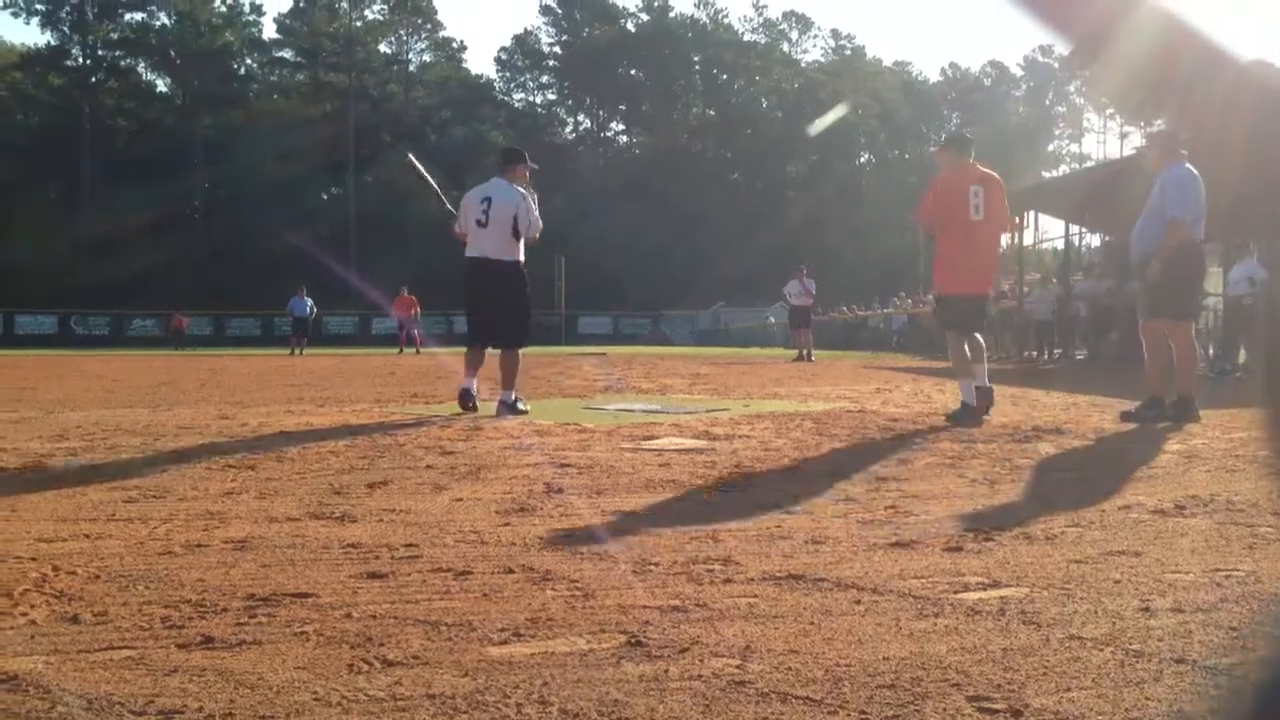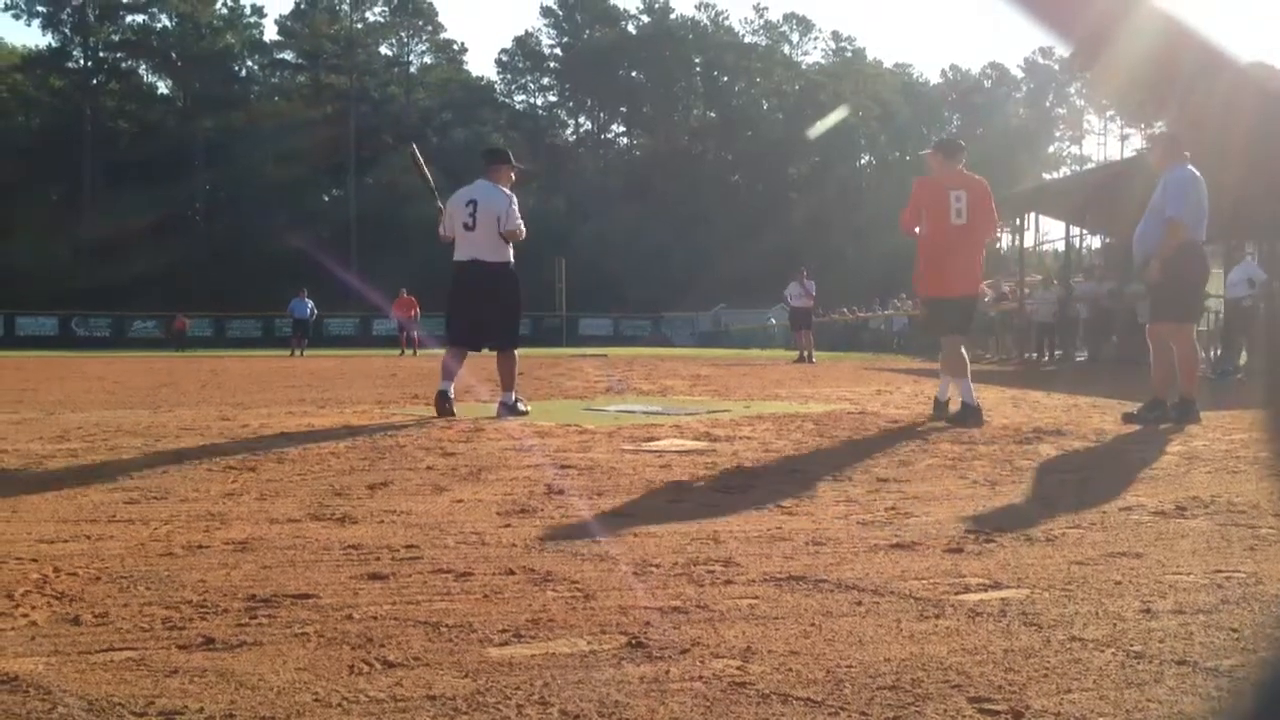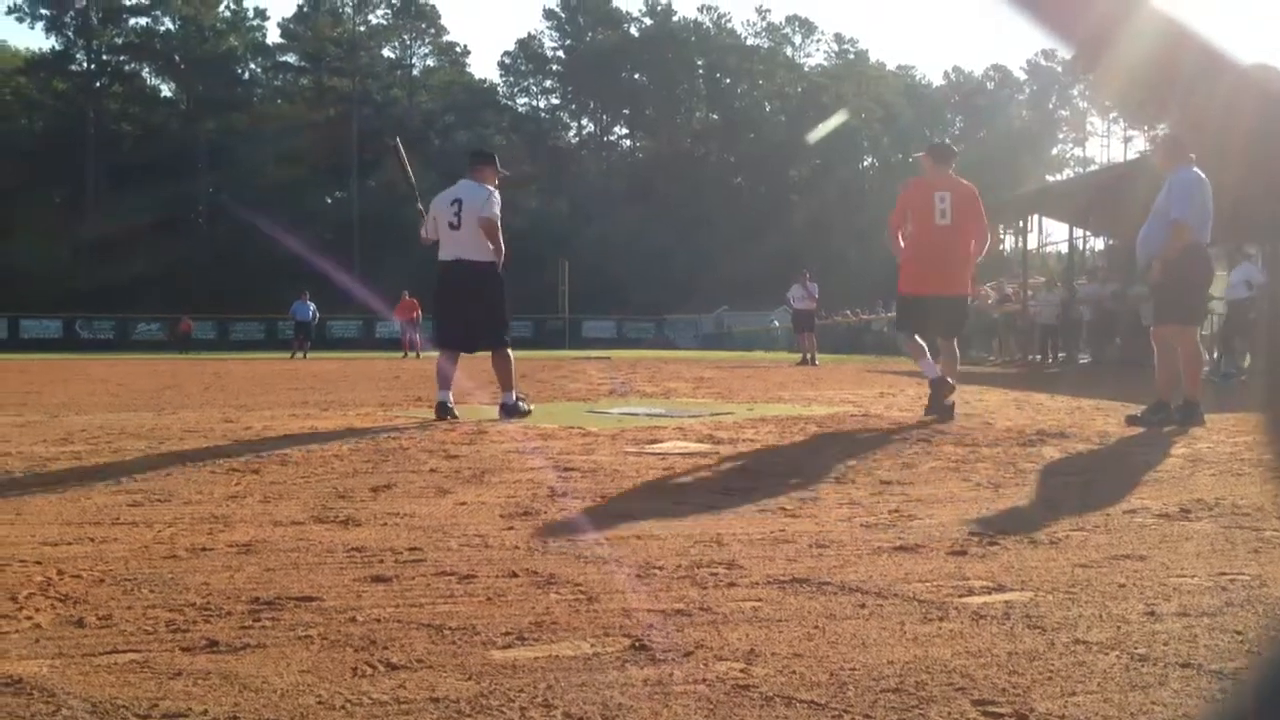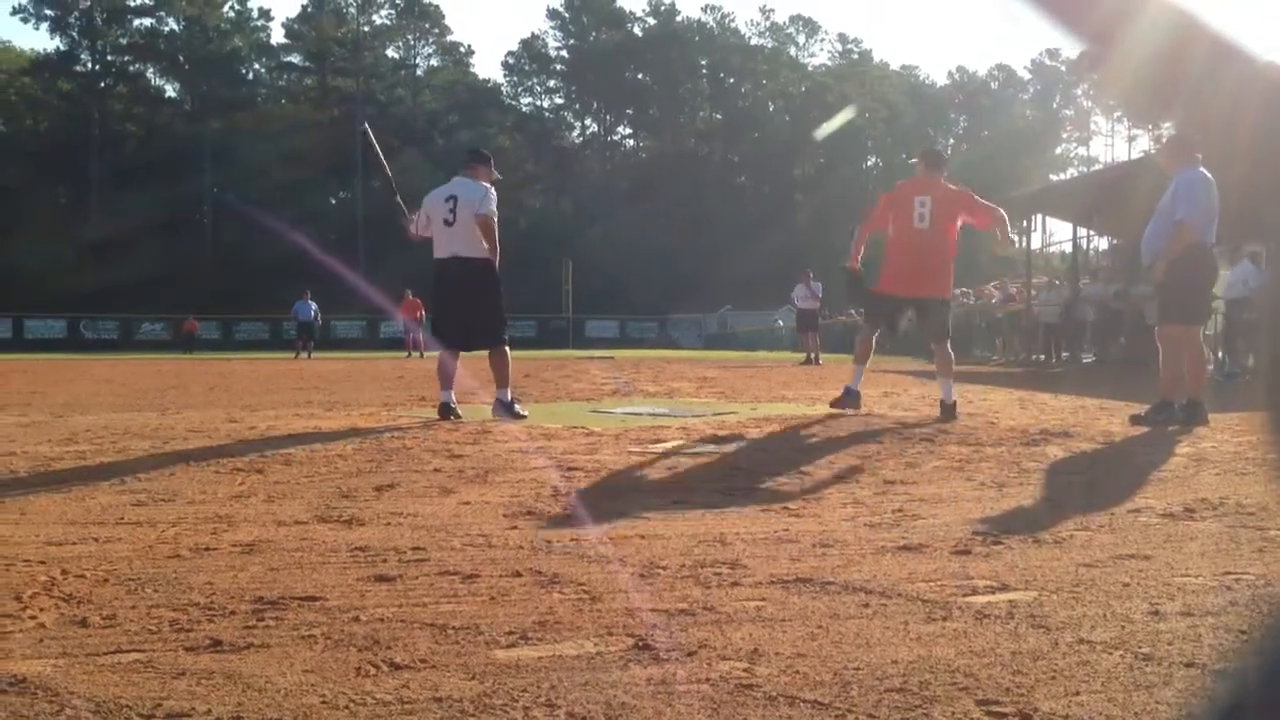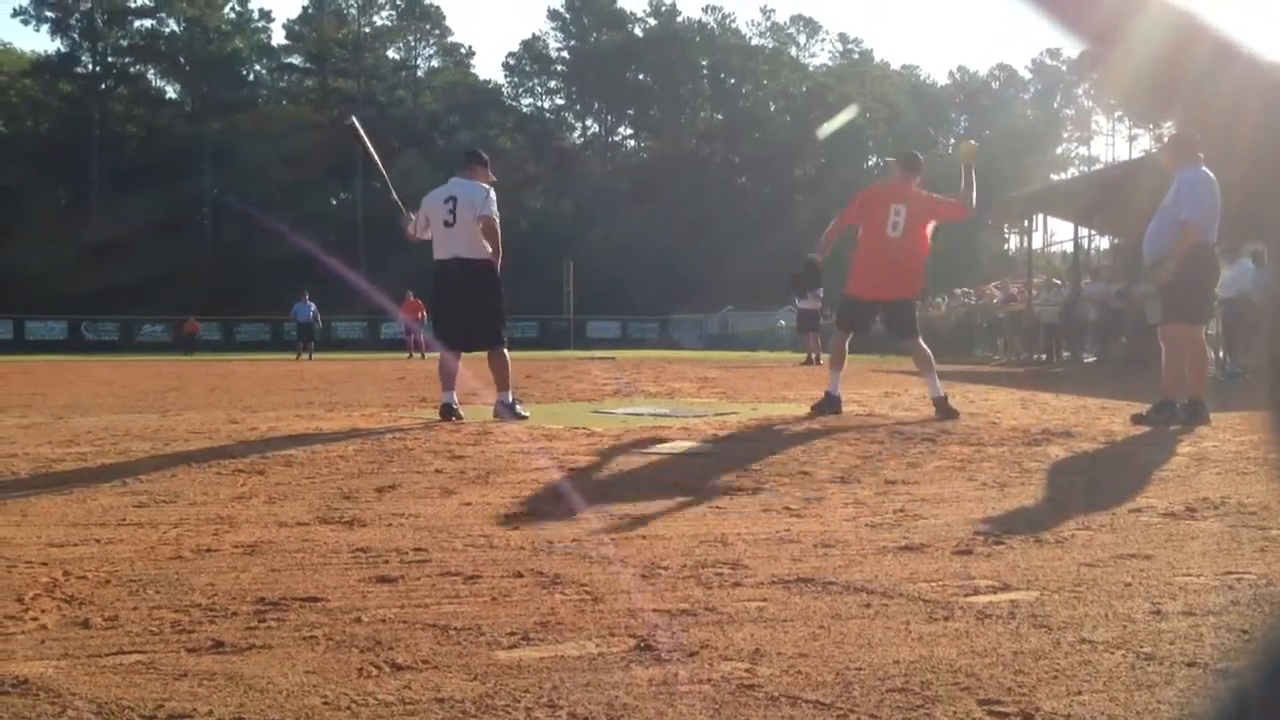
dt=0.2s
person 1, frame 1
left shoulder: (1178, 176)
right shoulder: (1172, 177)
left elbow: (1179, 224)
left wrist: (1158, 260)
right wrist: (1154, 262)
left hip: (1175, 263)
right hip: (1170, 264)
left knee: (1168, 332)
right knee: (1162, 332)
left ankle: (1174, 402)
right ankle: (1167, 401)
person 1, frame 2
left shoulder: (1180, 177)
right shoulder: (1175, 178)
left elbow: (1178, 225)
left wrist: (1157, 261)
right wrist: (1156, 263)
left hip: (1177, 264)
right hip: (1172, 266)
left knee: (1174, 334)
right knee: (1165, 335)
left ankle: (1178, 404)
right ankle: (1167, 403)
person 1, frame 3
left shoulder: (1185, 179)
right shoulder: (1180, 180)
left elbow: (1182, 227)
left wrist: (1159, 262)
right wrist: (1159, 264)
left hip: (1181, 266)
right hip: (1175, 268)
left knee: (1180, 336)
right knee: (1166, 337)
left ankle: (1185, 407)
right ankle: (1168, 405)
person 1, frame 4
left shoulder: (1192, 179)
right shoulder: (1185, 180)
left elbow: (1187, 227)
left wrist: (1163, 262)
right wrist: (1163, 264)
left hip: (1185, 266)
right hip: (1179, 267)
left knee: (1184, 335)
right knee: (1169, 336)
left ankle: (1191, 406)
right ankle: (1169, 404)
person 1, frame 5
left shoulder: (1194, 178)
right shoulder: (1186, 180)
left elbow: (1192, 227)
left wrist: (1170, 263)
right wrist: (1166, 265)
left hip: (1187, 265)
right hip: (1179, 267)
left knee: (1187, 335)
right knee: (1171, 336)
left ankle: (1194, 405)
right ankle: (1169, 404)
person 2, frame 1
left shoulder: (944, 180)
right shoulder: (993, 181)
left elbow: (925, 225)
right elbow: (1005, 225)
left wrist: (940, 232)
left hip: (953, 273)
right hip: (984, 273)
left knee: (955, 337)
right knee: (971, 331)
left ankle: (970, 406)
right ankle: (982, 387)
person 2, frame 2
left shoulder: (926, 185)
right shoulder: (979, 186)
left elbow: (907, 226)
right elbow: (990, 230)
left hip: (937, 276)
right hip: (968, 277)
left knee: (950, 340)
right knee: (954, 337)
left ankle: (970, 405)
right ankle: (943, 399)
person 2, frame 3
left shoulder: (913, 187)
right shoulder: (968, 191)
left elbow: (894, 230)
right elbow: (982, 235)
left wrist: (902, 257)
right wrist: (969, 263)
left hip: (918, 278)
right hip: (955, 280)
left knee: (908, 333)
right knee: (947, 340)
left ankle: (938, 380)
right ankle: (944, 403)
person 2, frame 4
left shoulder: (899, 191)
right shoulder: (957, 196)
left elbow: (868, 226)
right elbow: (995, 216)
left wrist: (854, 259)
right wrist: (1004, 234)
left hip: (895, 279)
right hip: (936, 283)
left knee: (869, 329)
right knee: (940, 342)
left ankle: (853, 392)
right ankle: (948, 403)
person 2, frame 5
left shoulder: (875, 193)
right shoulder: (928, 203)
left elbow: (840, 222)
right elbow: (966, 207)
left wrist: (820, 252)
right wrist: (968, 170)
left hip: (863, 283)
right hip: (902, 287)
left knee: (841, 334)
right knee: (912, 341)
left ankle: (832, 398)
right ankle: (940, 400)
person 3, frame 1
left shoulder: (472, 195)
right shoulder: (519, 196)
left elbow: (460, 234)
right elbow: (532, 234)
right wrist: (534, 205)
left hip: (475, 269)
right hip: (507, 272)
left knee: (477, 336)
right knee: (510, 340)
left ankle: (468, 388)
right ankle: (507, 399)
person 3, frame 2
left shoulder: (457, 197)
right shoulder: (504, 197)
left elbow: (445, 236)
right elbow: (513, 233)
right wrist: (521, 230)
left hip: (463, 272)
right hip: (497, 273)
left knee: (458, 339)
right knee: (506, 342)
left ankle: (445, 390)
right ankle: (508, 401)
person 3, frame 3
left shoulder: (440, 198)
right shoulder: (487, 194)
left elbow: (427, 238)
right elbow: (487, 222)
left wrist: (426, 223)
right wrist: (499, 249)
left hip: (449, 274)
right hip: (482, 273)
left knee: (448, 343)
right knee: (499, 341)
left ankle: (444, 400)
right ankle: (509, 401)
person 3, frame 4
left shoulder: (433, 196)
right shoulder: (482, 191)
left elbow: (416, 233)
right elbow: (485, 219)
left wrist: (411, 222)
right wrist: (494, 252)
left hip: (445, 271)
right hip: (478, 270)
left knee: (448, 342)
right knee: (497, 338)
left ankle: (447, 400)
right ankle: (504, 399)
person 3, frame 5
left shoulder: (432, 198)
right shoulder: (482, 192)
left elbow: (414, 234)
right elbow: (489, 222)
left wrist: (409, 222)
right wrist: (497, 254)
left hip: (445, 272)
right hip: (479, 270)
left knee: (449, 343)
right knee: (496, 340)
left ankle: (448, 402)
right ankle: (505, 401)
